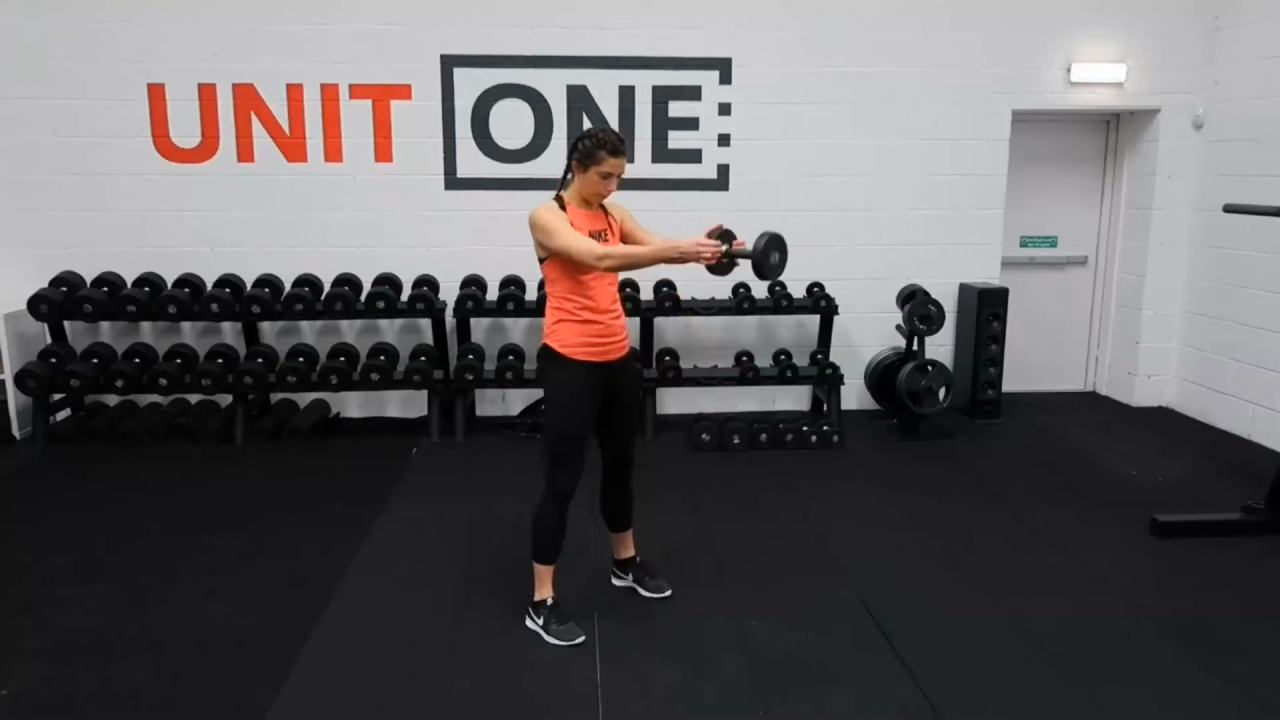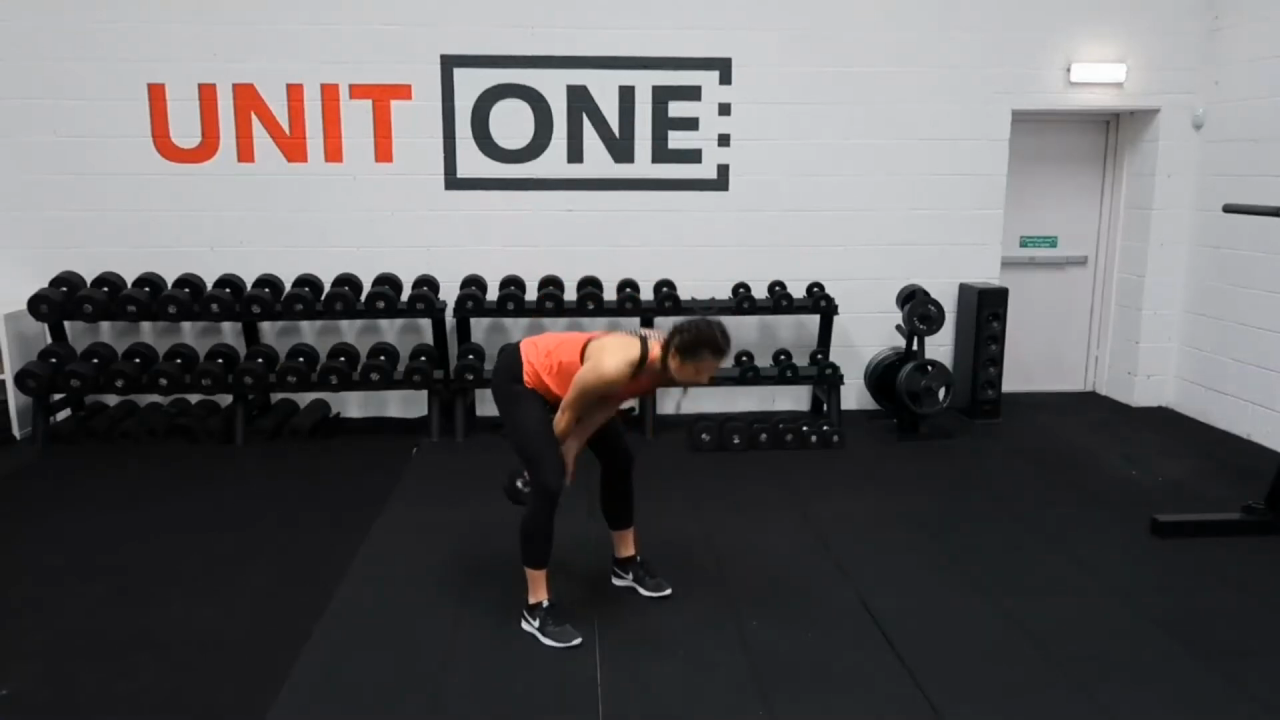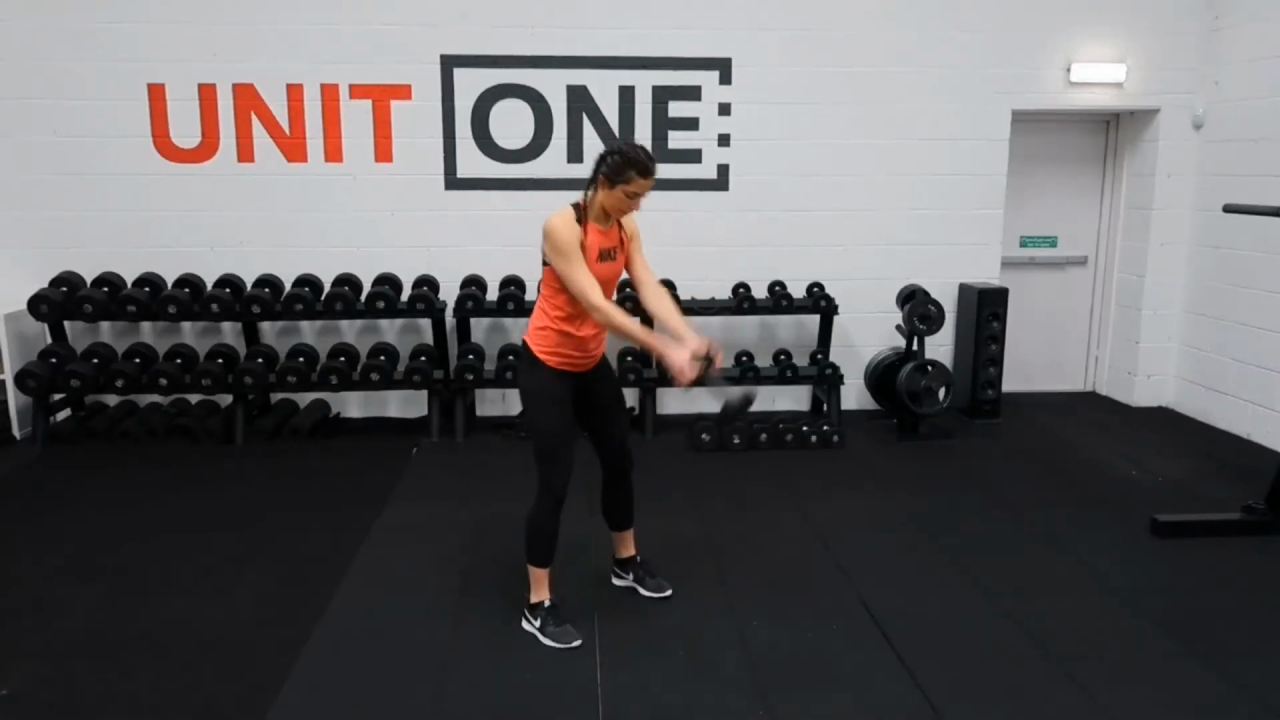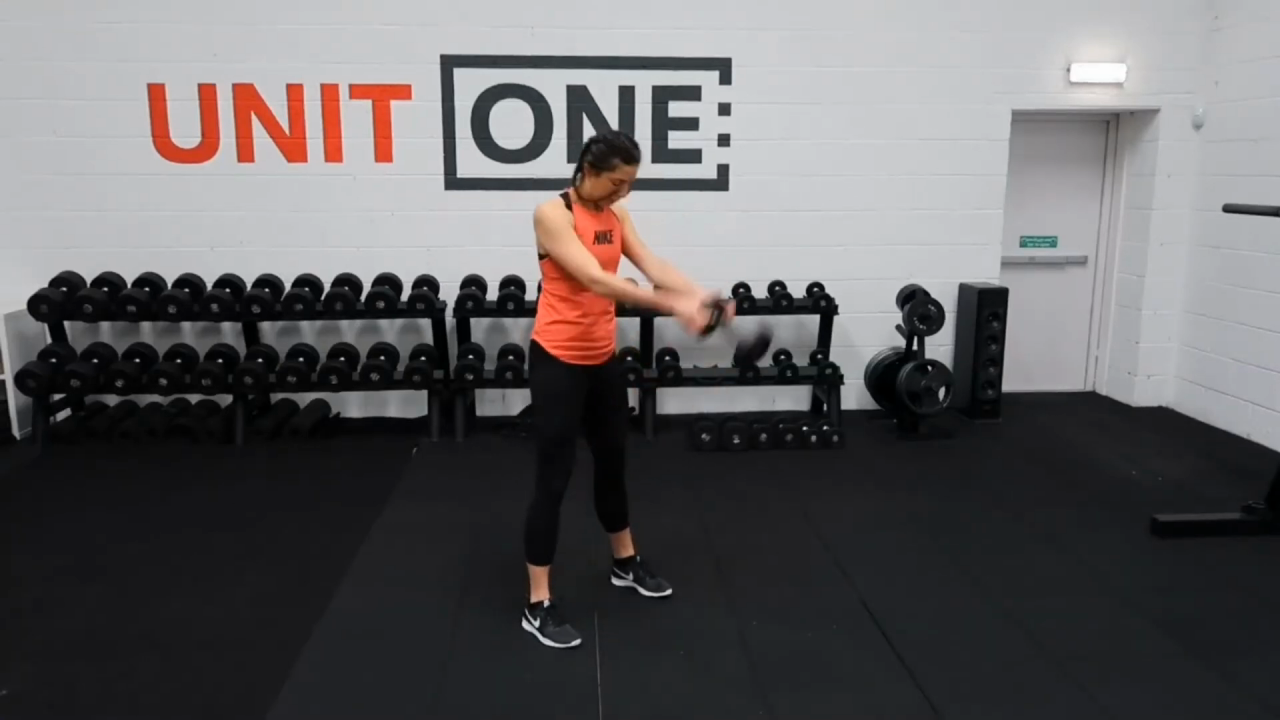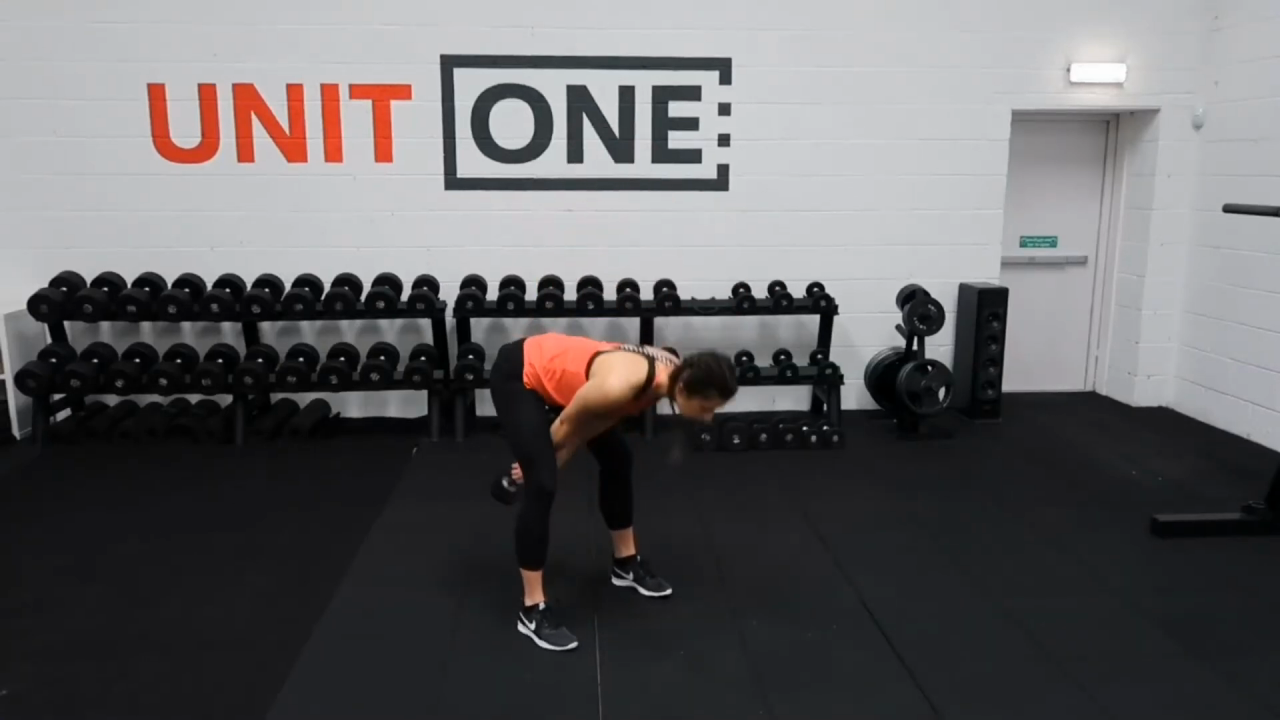
dt=1s
person 1, frame 1
left shoulder: (613, 213)
right shoulder: (546, 216)
left elbow: (654, 245)
right elbow: (600, 257)
left wrist: (700, 247)
right wrist: (678, 251)
left hip: (618, 359)
right hip: (571, 363)
left knee: (620, 465)
right knee: (563, 480)
left ankle: (625, 562)
right ankle: (541, 604)
person 1, frame 2
left shoulder: (663, 358)
right shoulder: (615, 367)
left elbow: (604, 409)
right elbow: (565, 416)
left wrist: (565, 456)
right wrist: (551, 460)
right hip: (522, 376)
left knee: (619, 459)
right knee: (549, 485)
left ankle: (627, 562)
right ankle: (537, 607)
person 1, frame 3
left shoulder: (627, 229)
right shoulder: (562, 229)
left elbow: (650, 291)
right elbow: (595, 306)
left wrist: (690, 341)
right wrist: (663, 350)
left hip: (592, 363)
right hip: (546, 366)
left knee: (619, 462)
right knee: (555, 481)
left ankle: (627, 564)
right ankle: (538, 608)
person 1, frame 4
left shoulder: (616, 215)
right shoulder: (551, 214)
left elbow: (652, 266)
right elbow: (596, 280)
left wrist: (697, 295)
right wrist: (672, 306)
left hip: (603, 361)
right hip: (557, 363)
left knee: (613, 464)
right knee: (553, 480)
left ankle: (625, 563)
right ankle: (538, 605)
person 1, frame 5
left shoulder: (669, 371)
right shoulder: (621, 385)
left elbow: (598, 419)
right elbow: (566, 424)
left wrist: (555, 458)
right wrist: (539, 460)
left hip: (554, 368)
right hip: (518, 374)
left knee: (617, 457)
right knee: (542, 484)
left ankle: (626, 562)
right ankle: (532, 610)
